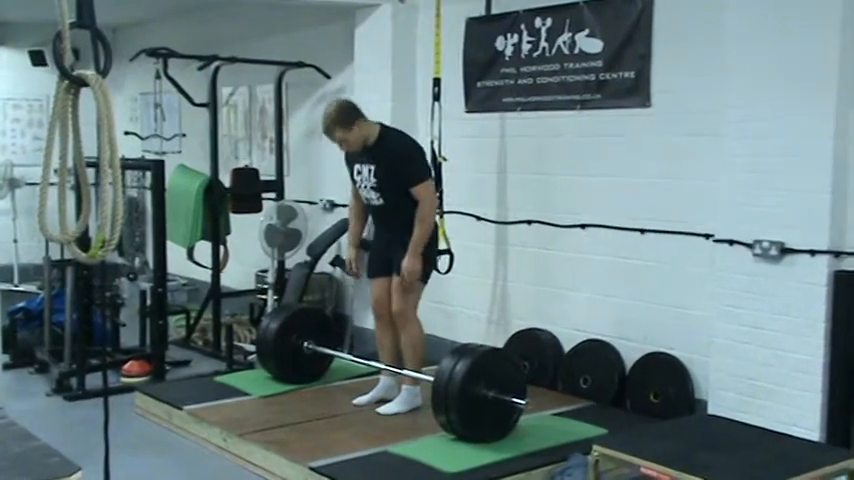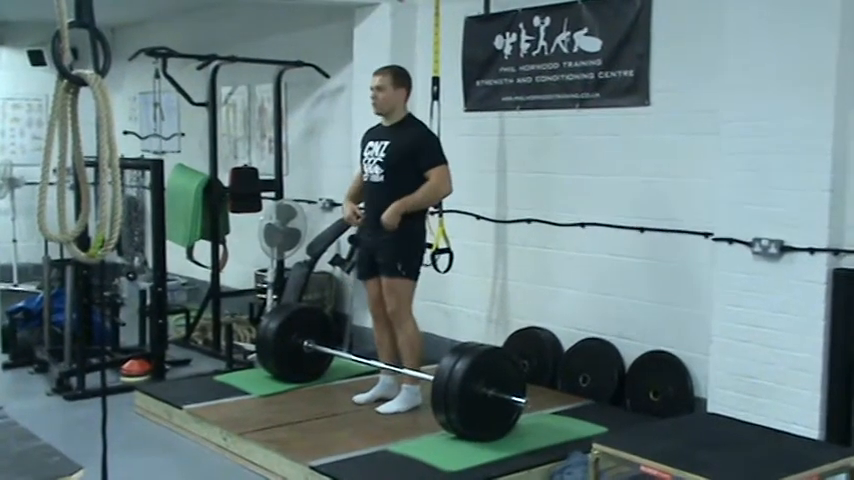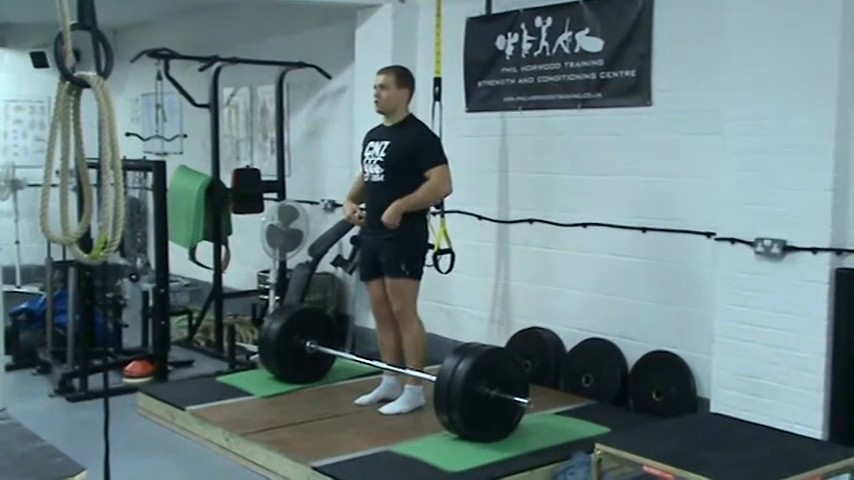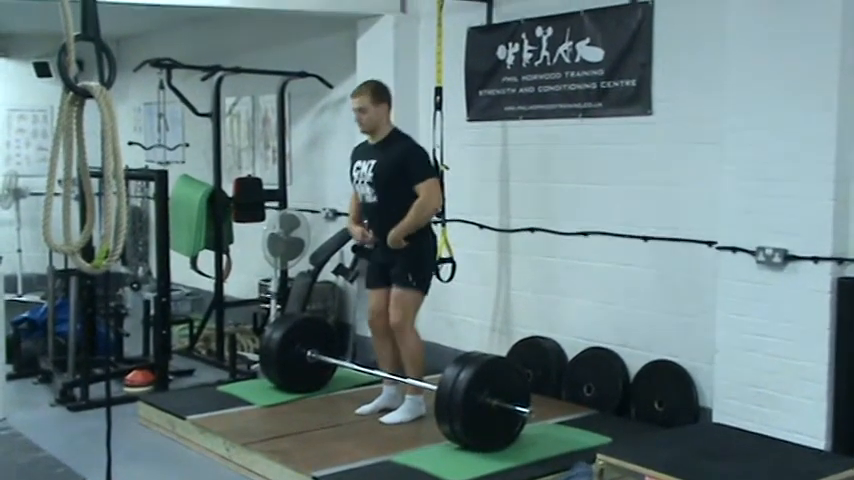
dt=0.5s
person 1, frame 1
left shoulder: (402, 149)
right shoulder: (354, 153)
left elbow: (428, 202)
left wrist: (415, 254)
right wrist: (352, 241)
left hip: (407, 243)
right hip: (383, 237)
left knee: (402, 312)
right knee: (381, 310)
left ankle: (412, 390)
right ankle: (388, 383)
person 1, frame 2
left shoulder: (418, 135)
right shoulder: (371, 135)
left elbow: (442, 185)
left wrist: (399, 207)
right wrist: (349, 201)
left hip: (401, 235)
right hip: (370, 234)
left knee: (398, 313)
right knee: (378, 312)
left ankle: (411, 389)
right ankle: (387, 382)
person 1, frame 3
left shoulder: (419, 136)
right shoulder: (372, 136)
left elbow: (442, 185)
left wrist: (399, 207)
right wrist: (350, 201)
left hip: (403, 236)
right hip: (372, 235)
left knee: (404, 313)
right knee: (381, 313)
left ankle: (414, 389)
right ankle: (390, 382)
person 1, frame 4
left shoulder: (407, 151)
right shoulder: (359, 153)
left elbow: (432, 200)
right elbow: (360, 193)
left wrist: (399, 233)
right wrist: (355, 223)
left hip: (413, 249)
right hip: (382, 250)
left knee: (399, 323)
right knee: (376, 322)
left ankle: (415, 399)
right ankle: (391, 392)
